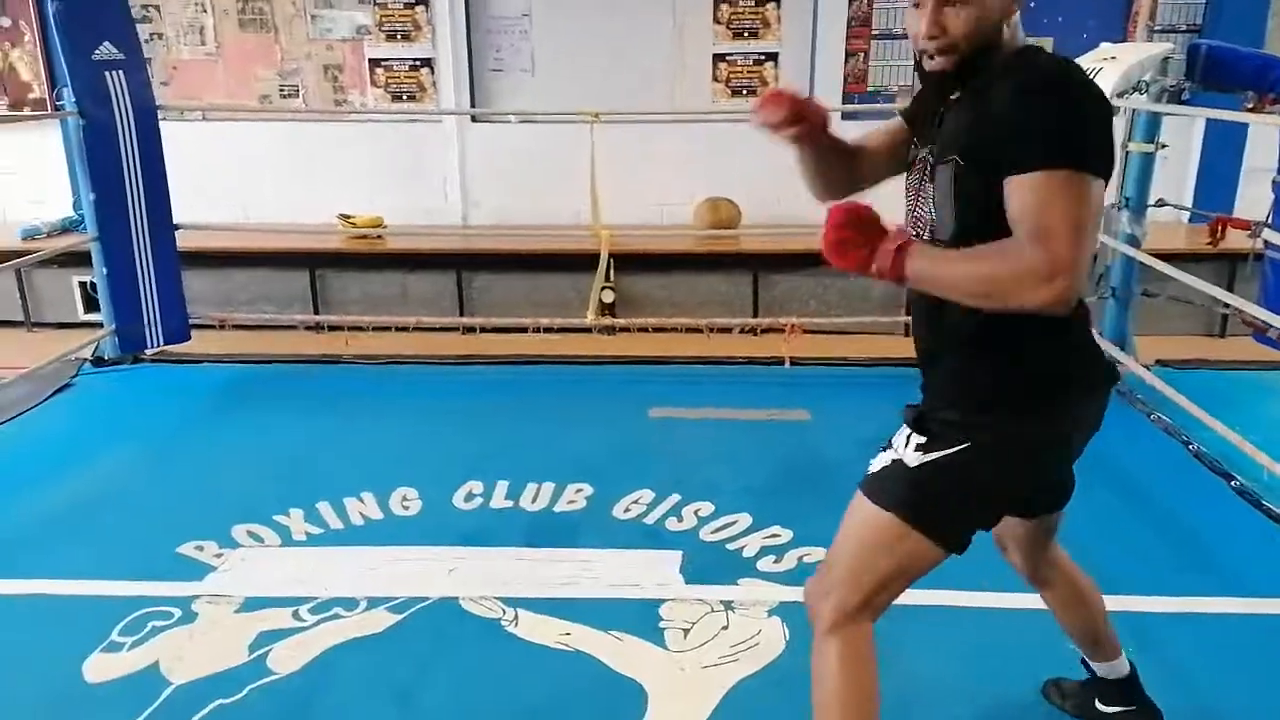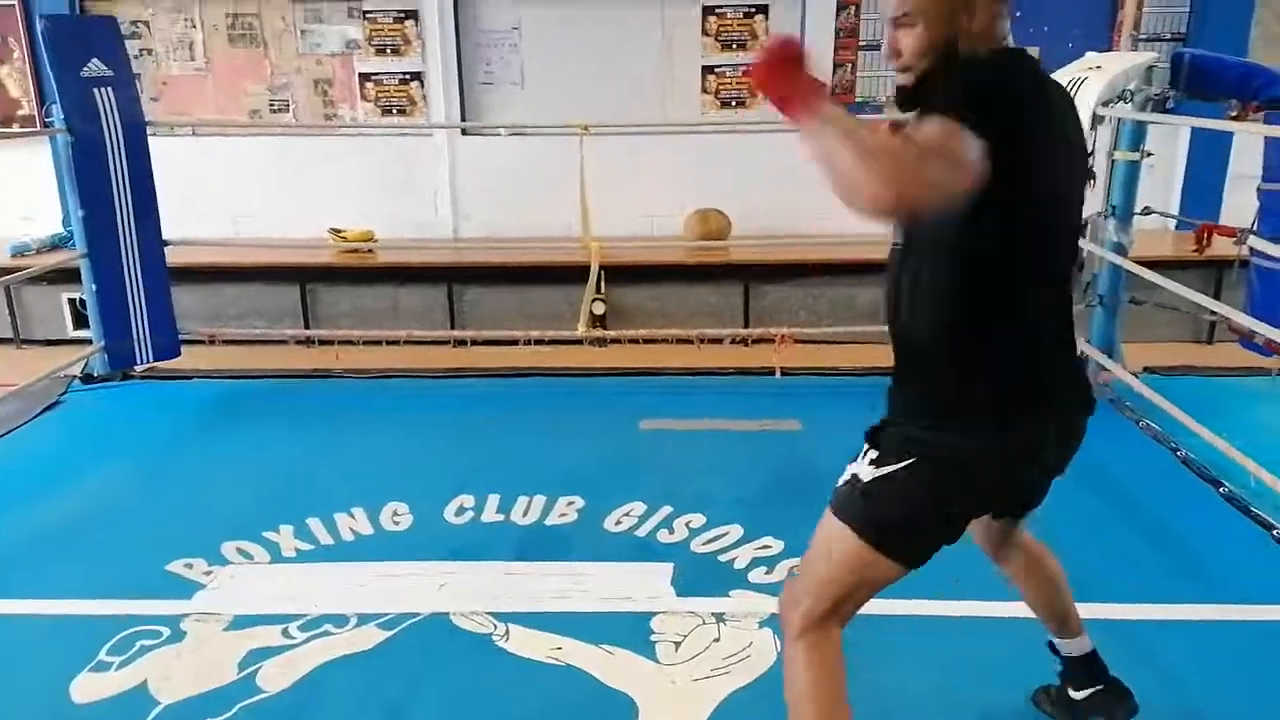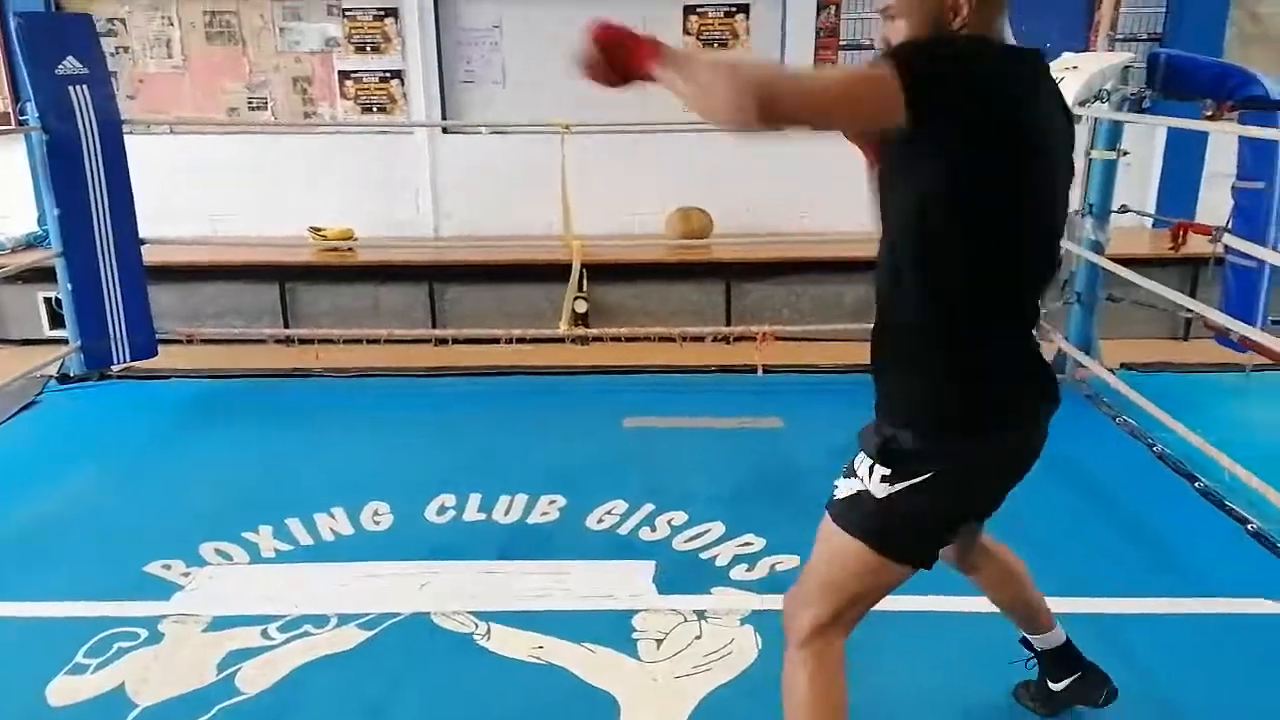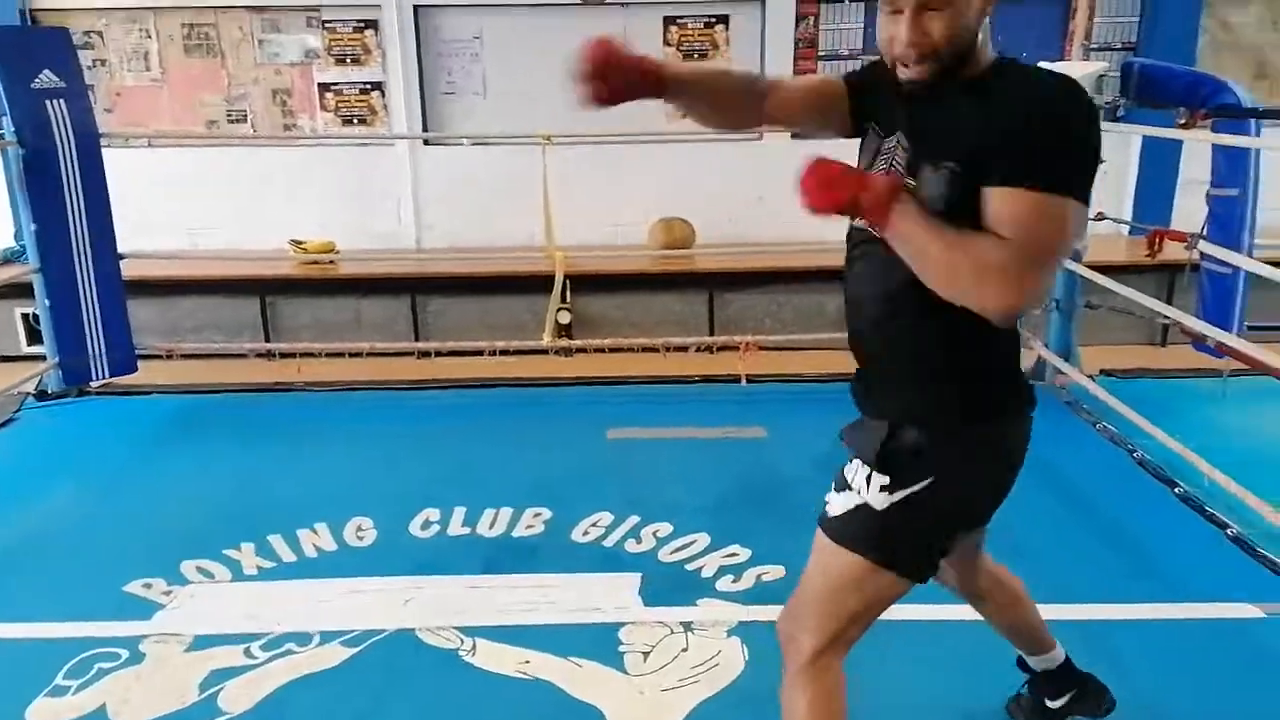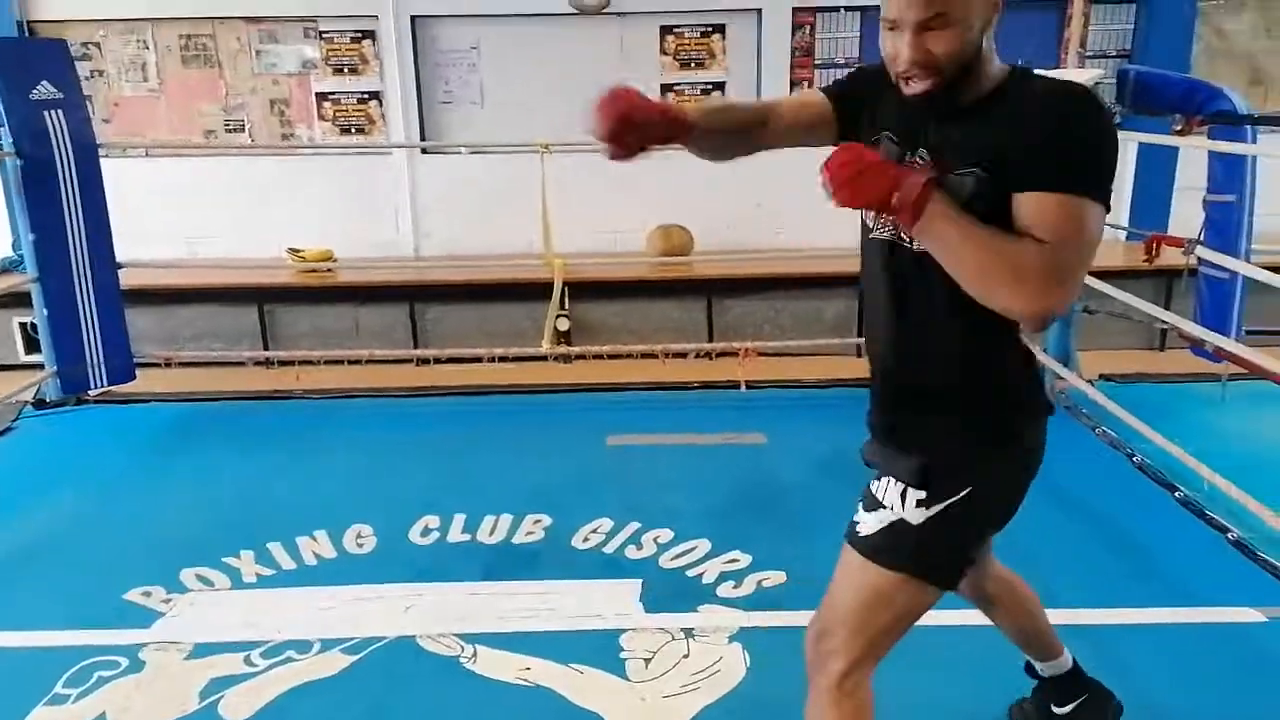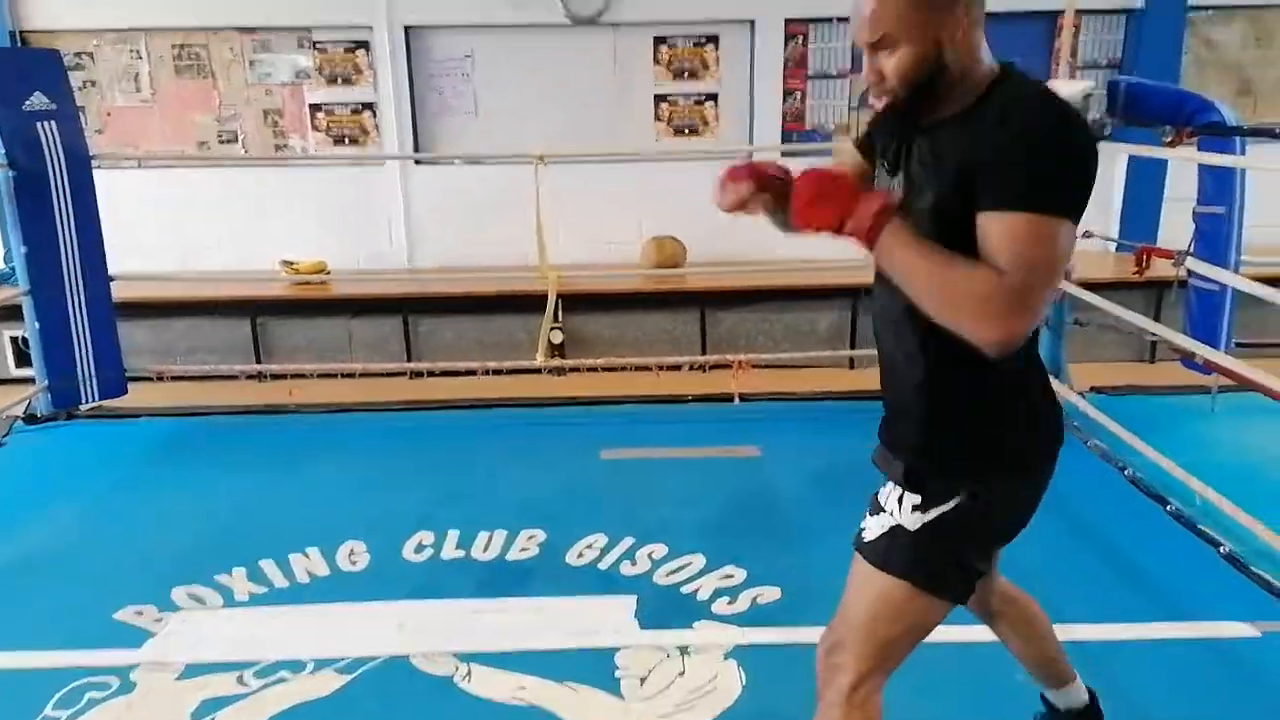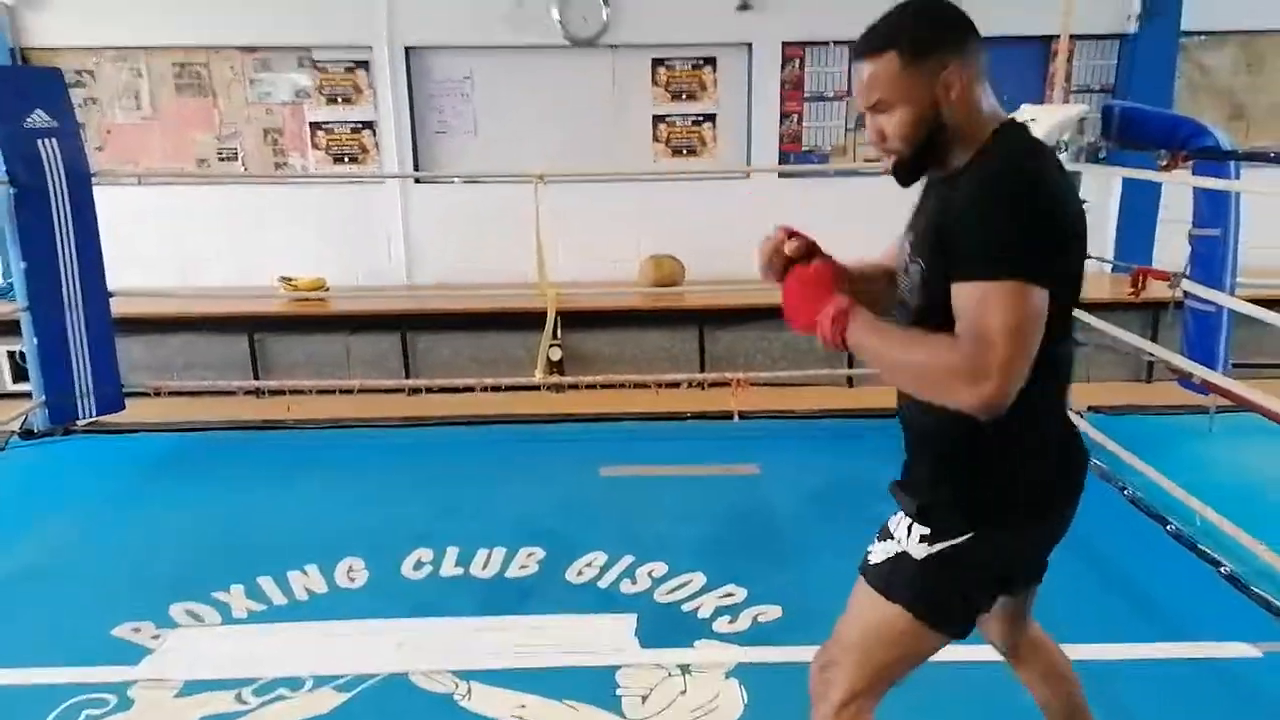
dt=0.1s
person 1, frame 1
left shoulder: (1046, 93)
right shoulder: (949, 93)
left elbow: (1049, 275)
right elbow: (846, 175)
left wrist: (891, 256)
right wrist: (812, 135)
left hip: (992, 406)
right hip: (1047, 391)
left knee: (836, 605)
right knee: (1032, 551)
person 1, frame 2
left shoulder: (1005, 89)
right shoulder: (1018, 94)
left elbow: (887, 188)
left wrist: (804, 98)
left hip: (959, 423)
left knee: (807, 614)
right knee: (997, 533)
person 1, frame 3
left shoulder: (971, 75)
right shoulder: (1016, 87)
left elbow: (770, 102)
left hip: (946, 425)
right hip: (995, 400)
left knee: (811, 624)
right knee: (961, 542)
person 1, frame 4
left shoulder: (1045, 108)
right shoulder: (893, 85)
left elbow: (1009, 289)
right elbow: (760, 101)
left wrist: (877, 199)
right wrist: (647, 72)
left hip: (947, 428)
right hip: (911, 412)
left knee: (810, 638)
right knee: (958, 560)
person 1, frame 5
left shoulder: (1062, 117)
right shoulder: (887, 96)
left elbow: (1040, 290)
right elbow: (757, 126)
left wrist: (910, 195)
right wrist: (664, 121)
left hip: (965, 437)
right hip: (922, 421)
left knee: (836, 653)
right knee: (970, 568)
person 1, frame 6
left shoulder: (1032, 130)
right shoulder: (910, 112)
left elbow: (1003, 315)
right elbow: (820, 201)
left wrist: (869, 219)
right wrist: (772, 188)
left hip: (973, 447)
right hip: (943, 435)
right knee: (977, 584)
person 1, frame 7
left shoulder: (1006, 186)
right shoulder: (961, 176)
left elbow: (982, 380)
right elbow: (906, 293)
left wrist: (838, 319)
right wrist: (821, 268)
left hip: (988, 488)
right hip: (998, 472)
right knee: (1009, 629)
